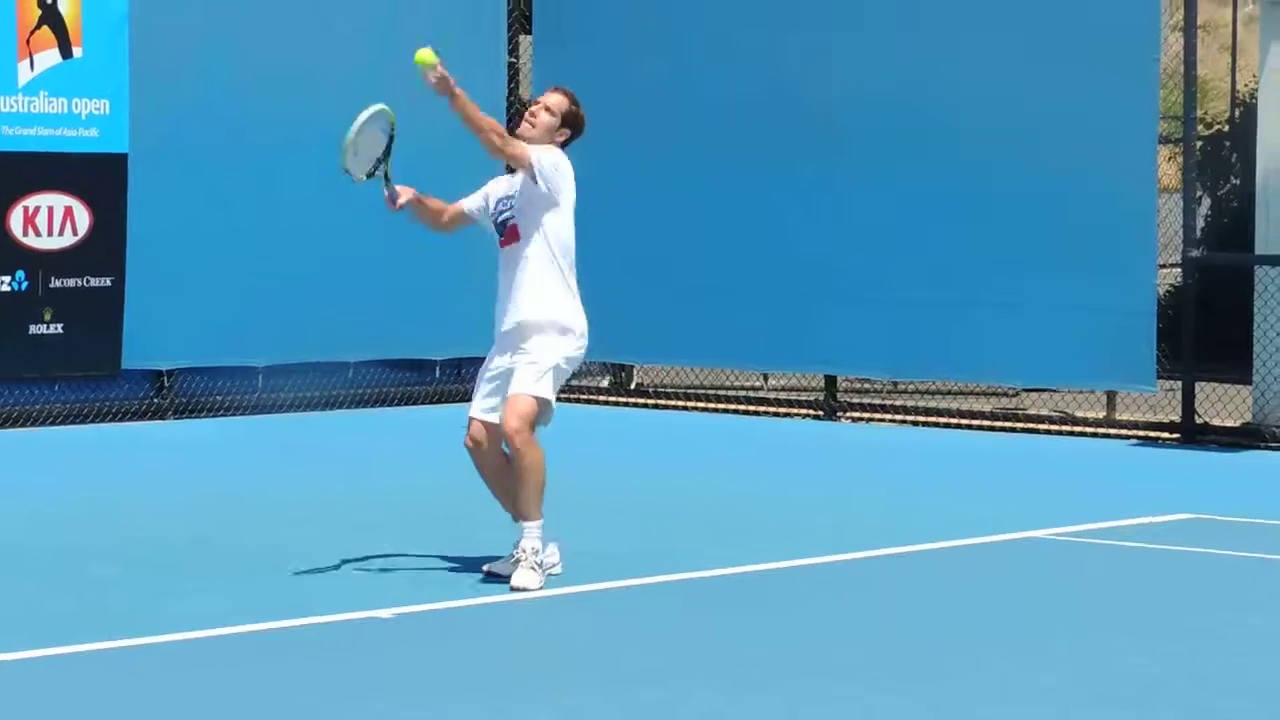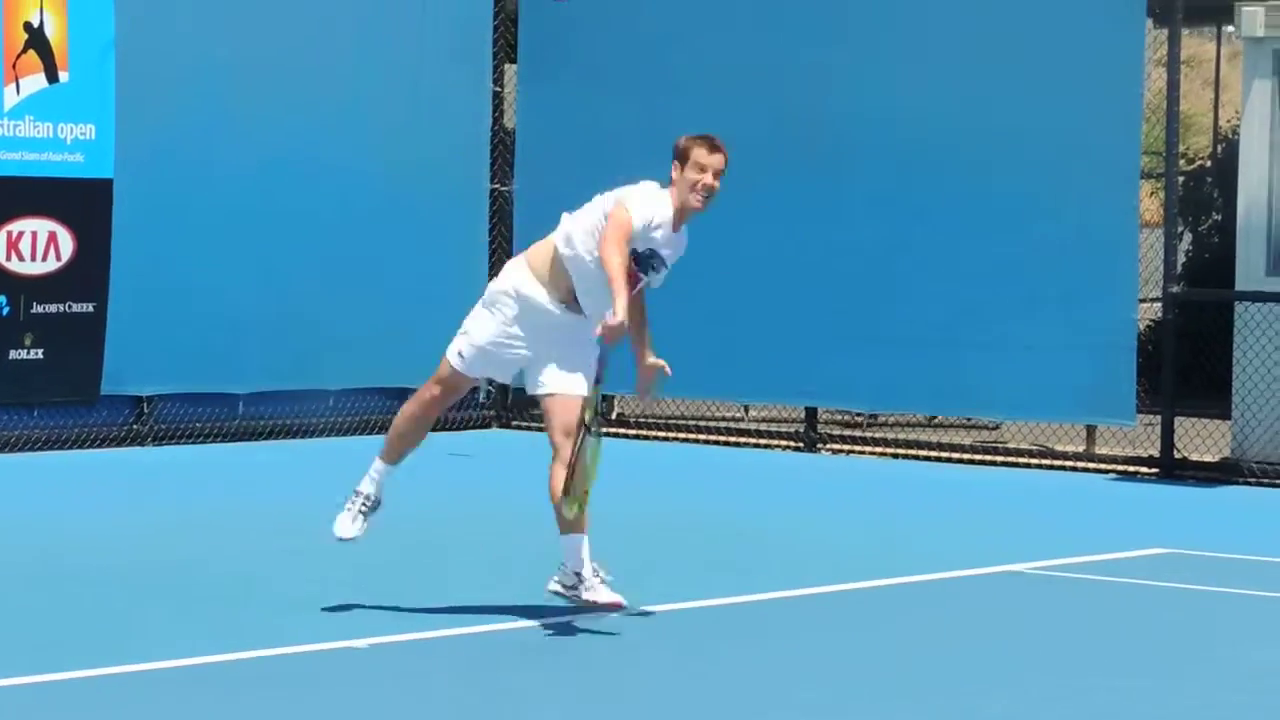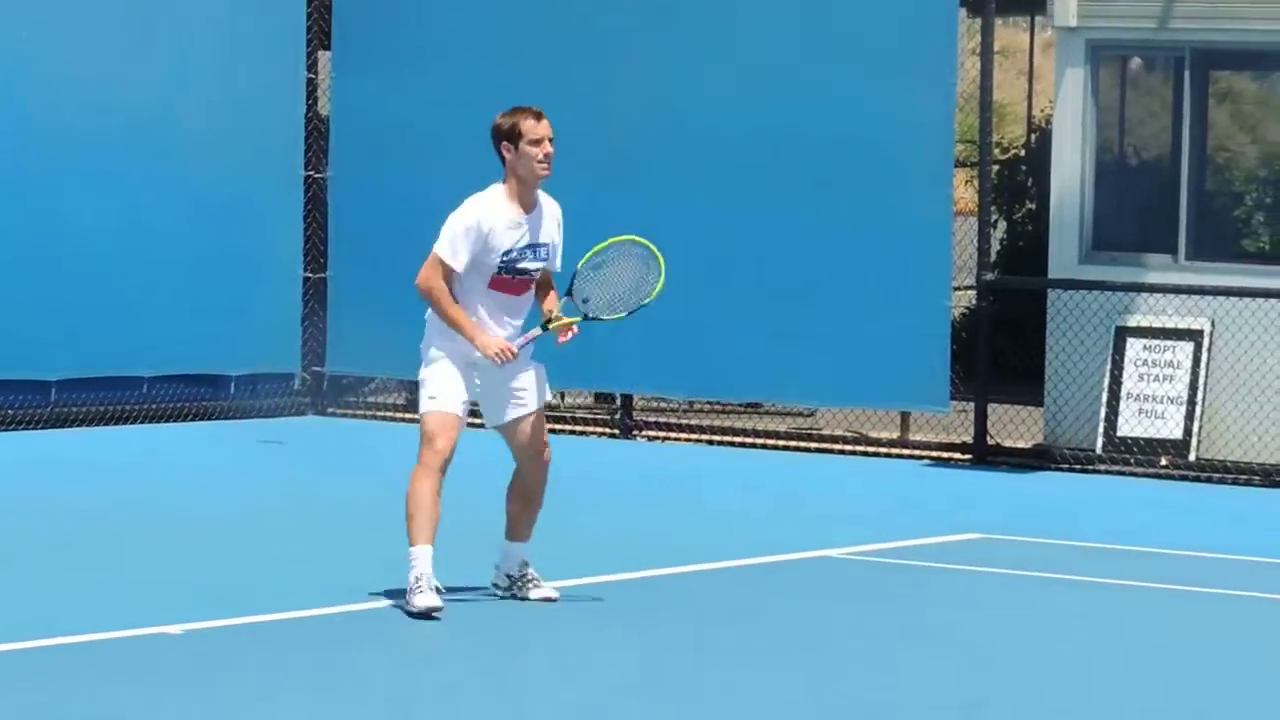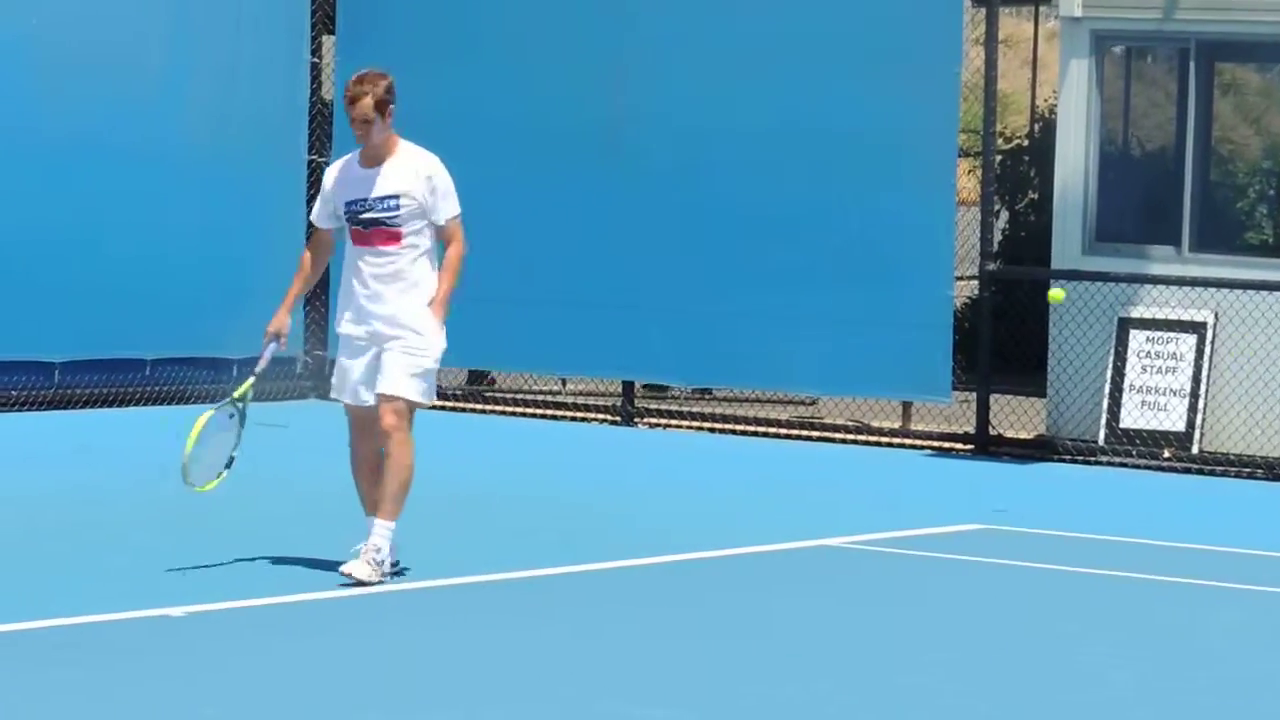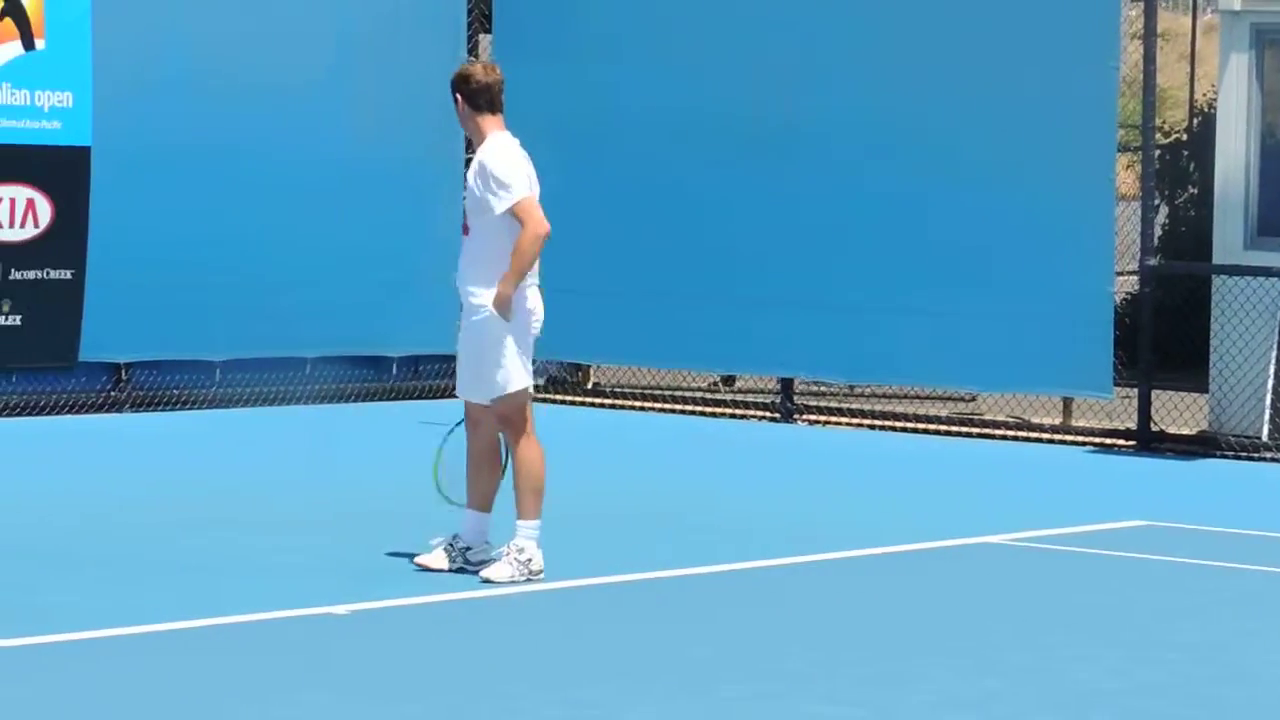
dt=1s
person 1, frame 1
left shoulder: (554, 168)
right shoulder: (504, 189)
left elbow: (504, 144)
right elbow: (447, 218)
left wrist: (452, 95)
right wrist: (415, 199)
left hip: (551, 329)
right hip: (512, 337)
left knee: (513, 434)
right knee: (479, 441)
left ankle: (532, 547)
right ankle: (534, 546)
person 1, frame 2
left shoulder: (671, 237)
right shoulder: (647, 201)
right elbow: (612, 234)
left wrist: (643, 350)
right wrist: (618, 299)
left hip: (571, 326)
right hip: (526, 300)
left knee: (567, 434)
right knee: (441, 389)
left ankle: (573, 571)
right ankle: (374, 484)
person 1, frame 3
left shoulder: (552, 213)
right shoulder: (477, 214)
right elbow: (428, 281)
left wrist: (555, 316)
right wrist: (478, 337)
left hip: (511, 354)
right hip: (455, 351)
left knee: (536, 455)
right knee: (438, 449)
left ankle: (512, 568)
right ankle: (420, 578)
person 1, frame 4
left shoulder: (425, 169)
right shoulder: (337, 175)
left elbow: (455, 244)
right elbow: (318, 247)
left wrist: (435, 309)
right wrist: (286, 308)
left hip: (409, 320)
right hip: (356, 323)
left knee: (392, 426)
right knee: (361, 432)
left ankle: (380, 545)
right ankle: (377, 542)
person 1, frame 5
left shoulder: (494, 157)
right shoulder: (497, 154)
left elbow: (537, 228)
right elbow: (512, 235)
left wrist: (506, 293)
right wrist: (508, 295)
left hip: (499, 312)
right hip: (482, 312)
left knee: (514, 424)
right knee: (479, 425)
left ankle: (528, 549)
right ankle: (471, 541)
